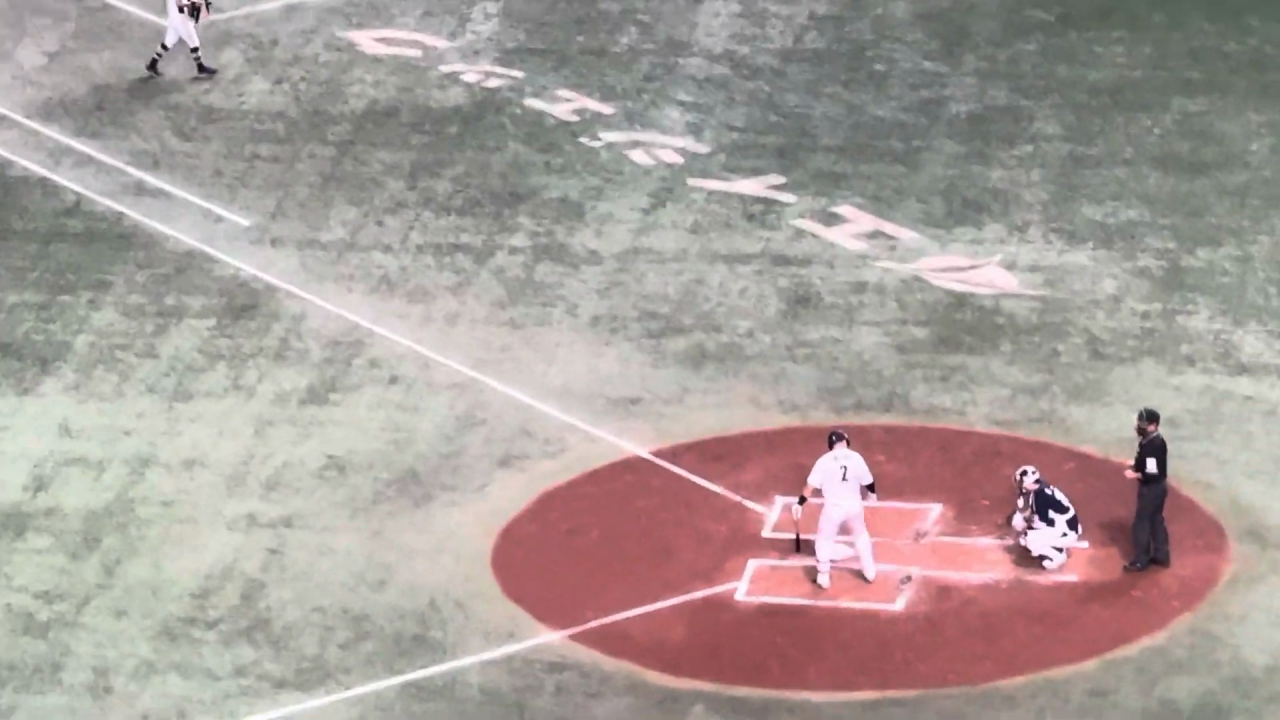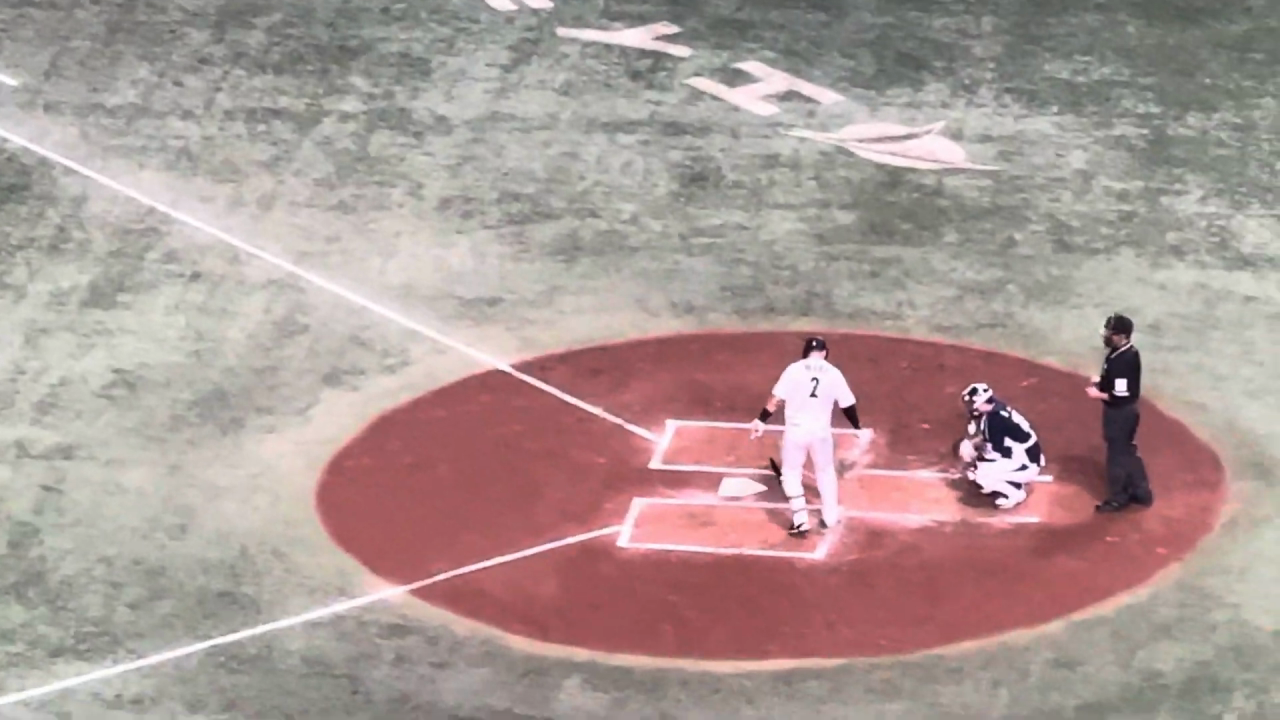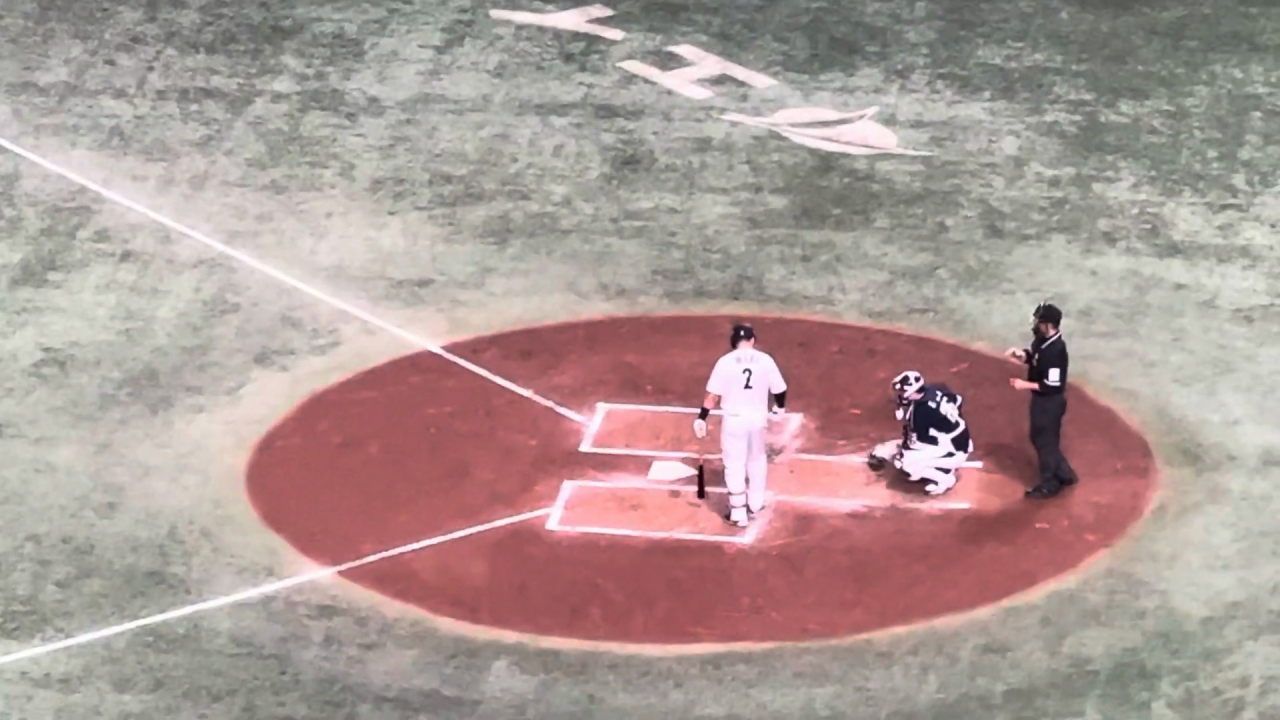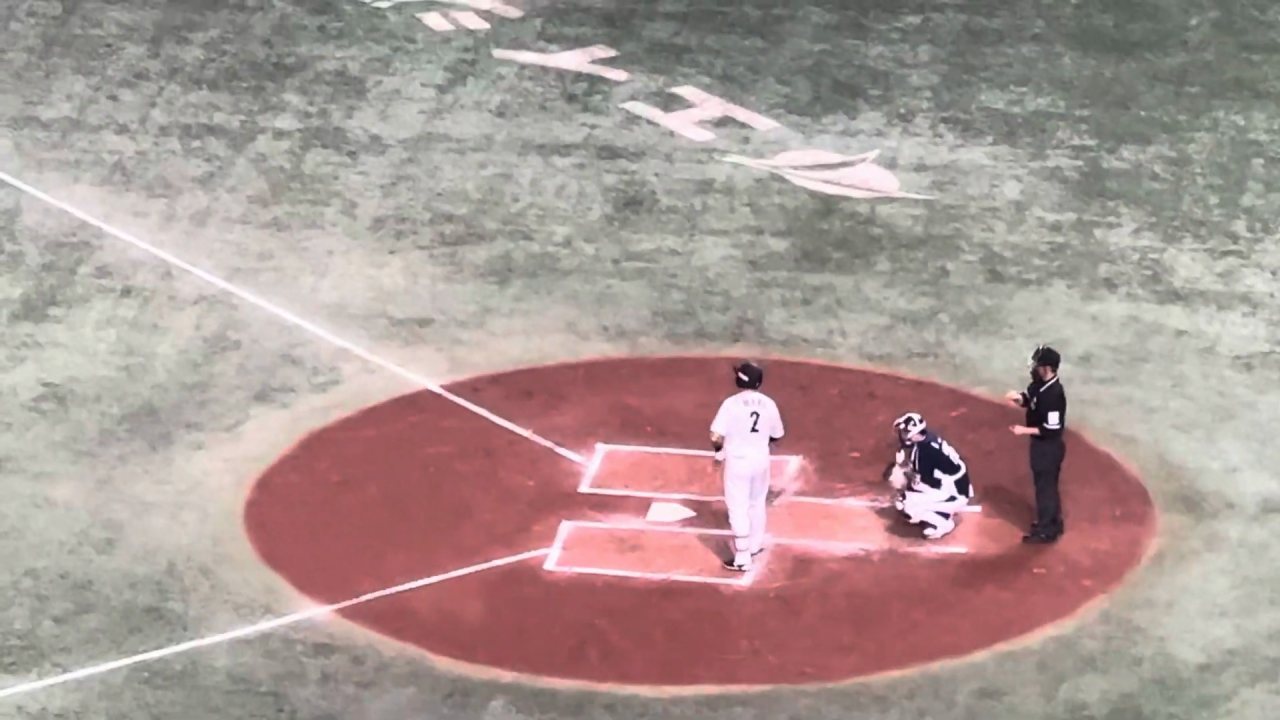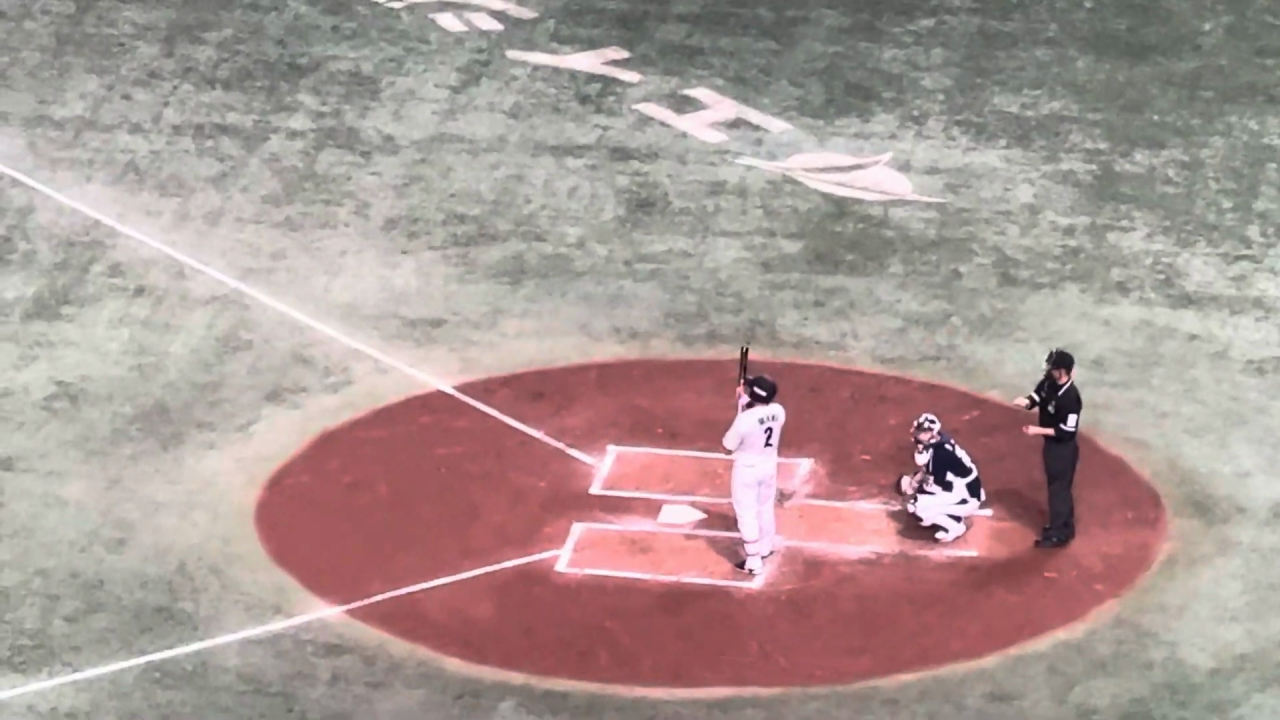
dt=0.7s
person 1, frame 1
left shoulder: (824, 461)
right shoulder: (856, 457)
left elbow: (810, 486)
right elbow: (868, 481)
left wrist: (799, 504)
right wrist: (871, 493)
left hip: (833, 508)
right hip: (854, 506)
left knee: (824, 542)
right knee: (860, 535)
person 1, frame 2
left shoulder: (794, 369)
right shoulder: (834, 373)
left elbow: (776, 399)
right elbow: (848, 405)
left wrist: (761, 420)
right wrist: (857, 428)
left hip: (795, 430)
right hip: (821, 431)
left knee: (791, 474)
right knee: (825, 472)
left ankle: (800, 520)
right ankle: (830, 517)
person 1, frame 3
left shoulder: (725, 362)
right shoulder: (766, 360)
left elbow: (713, 395)
right elbow: (780, 390)
left wrist: (701, 419)
right wrist: (779, 406)
left hip: (734, 420)
right hip: (758, 419)
left knee: (734, 466)
right knee: (757, 460)
left ankle: (738, 514)
right ankle: (755, 504)
person 1, frame 4
left shoulder: (731, 404)
right shoulder: (769, 404)
left elbow: (716, 436)
right elbow: (777, 436)
left wrist: (719, 450)
left hip: (738, 462)
right hip: (761, 460)
left knee: (738, 510)
right knee: (757, 504)
left ankle: (742, 559)
right ankle: (754, 546)
person 1, frame 5
left shoulder: (744, 419)
right shoulder: (779, 412)
left elbow: (728, 447)
right wrist: (748, 402)
left hip: (746, 470)
right hip: (769, 467)
left knee: (746, 515)
right knee: (766, 508)
left ankle: (753, 562)
right ankle: (765, 548)
person 2, frame 1
left shoulder: (1151, 445)
right shoulder: (1156, 440)
left elbow: (1151, 473)
left wrist: (1134, 474)
right wrist: (1136, 464)
left hip: (1151, 489)
right hip: (1156, 487)
left knee: (1141, 523)
right knee: (1156, 521)
person 2, frame 2
left shoulder: (1120, 361)
right shoulder: (1128, 352)
left elbow: (1119, 395)
left wrist: (1098, 394)
right wrist: (1102, 380)
left hip: (1119, 413)
right hip: (1126, 410)
left knee: (1117, 455)
right knee: (1128, 451)
left ankle: (1118, 498)
right ankle: (1141, 492)
person 2, frame 3
left shoulder: (1054, 351)
right shoulder: (1043, 339)
left elbow: (1052, 386)
right elbow: (1032, 356)
left wrist: (1025, 385)
right wrist: (1020, 354)
left hip: (1049, 402)
right hip: (1042, 400)
left knee: (1045, 442)
right knee: (1039, 438)
left ankle: (1048, 485)
right ankle: (1064, 474)
person 2, frame 4
left shoulder: (1052, 394)
right shoulder: (1039, 382)
left elbow: (1052, 429)
right elbow: (1028, 400)
left wrist: (1024, 430)
right wrist: (1018, 397)
left hip: (1049, 446)
right hip: (1040, 443)
left knee: (1045, 487)
right knee: (1044, 485)
left ankle: (1046, 530)
right ankle: (1053, 523)
person 2, frame 5
left shoulder: (1070, 397)
right shoulder: (1049, 383)
left elbow: (1066, 431)
right elbow: (1036, 398)
left wrist: (1038, 430)
right wrist: (1026, 401)
left hip: (1063, 449)
right hip: (1052, 445)
left knee: (1058, 489)
right knee: (1057, 487)
left ankle: (1058, 534)
right ankle: (1064, 526)
